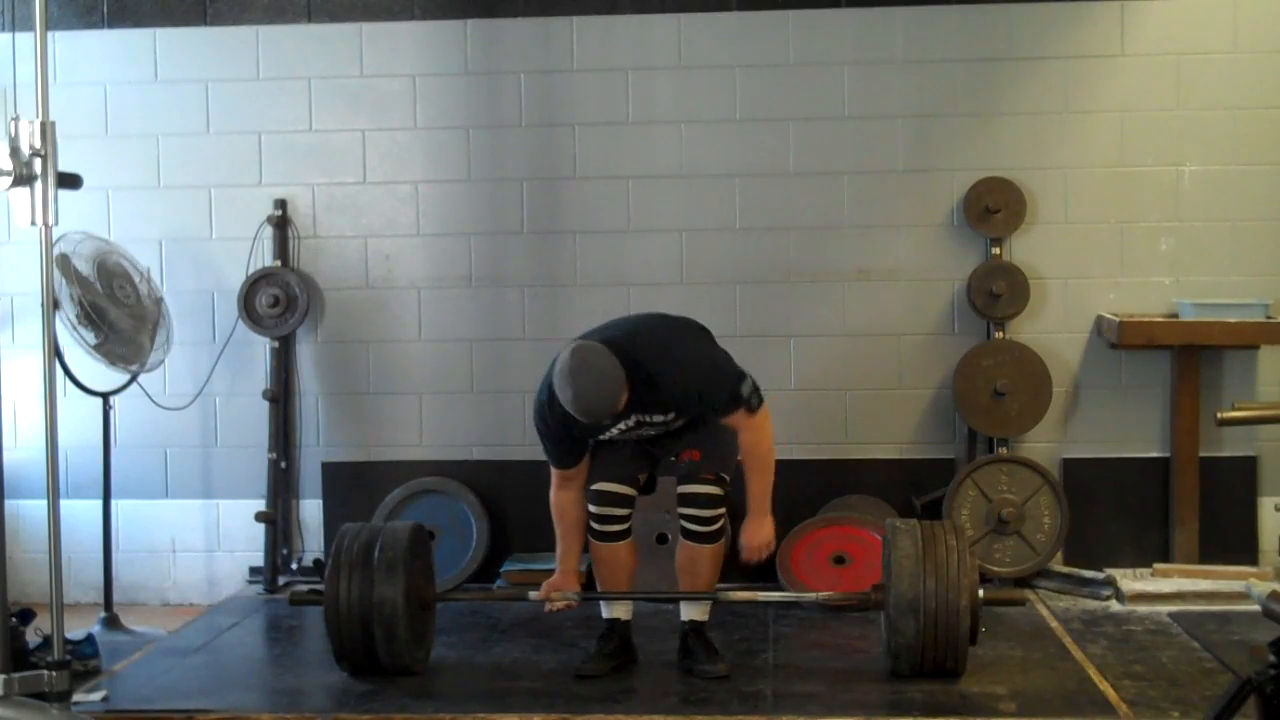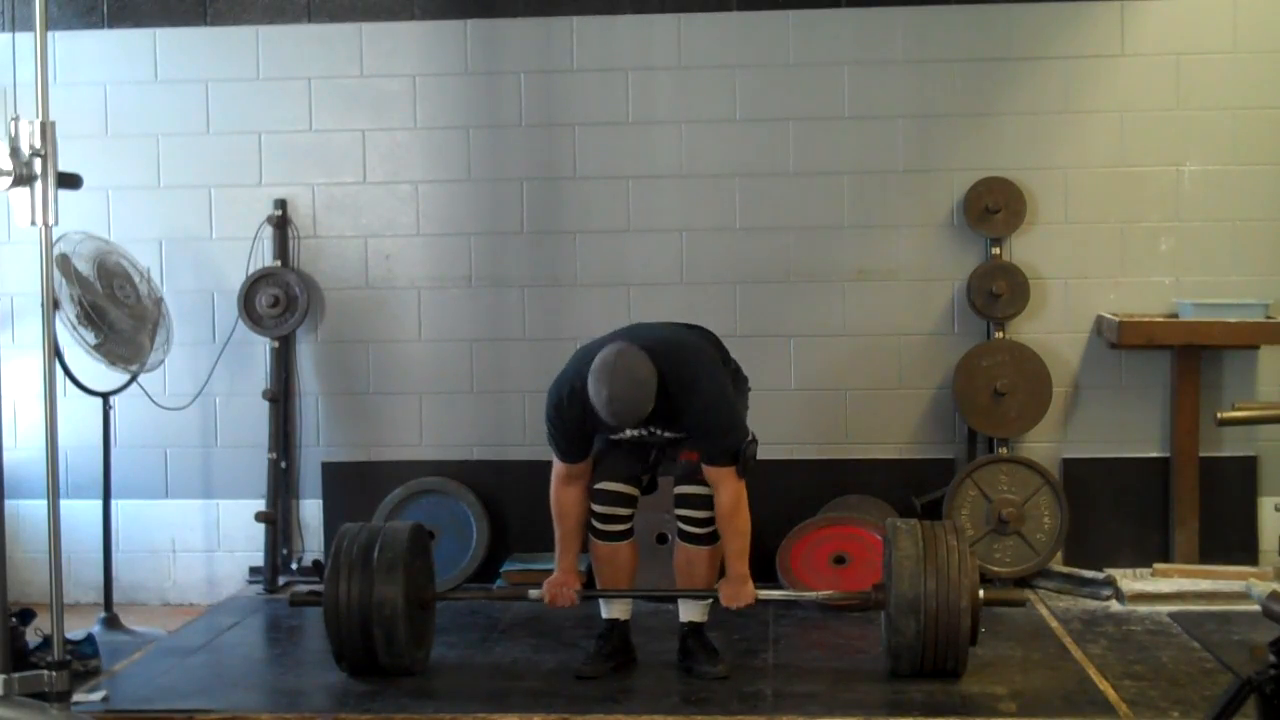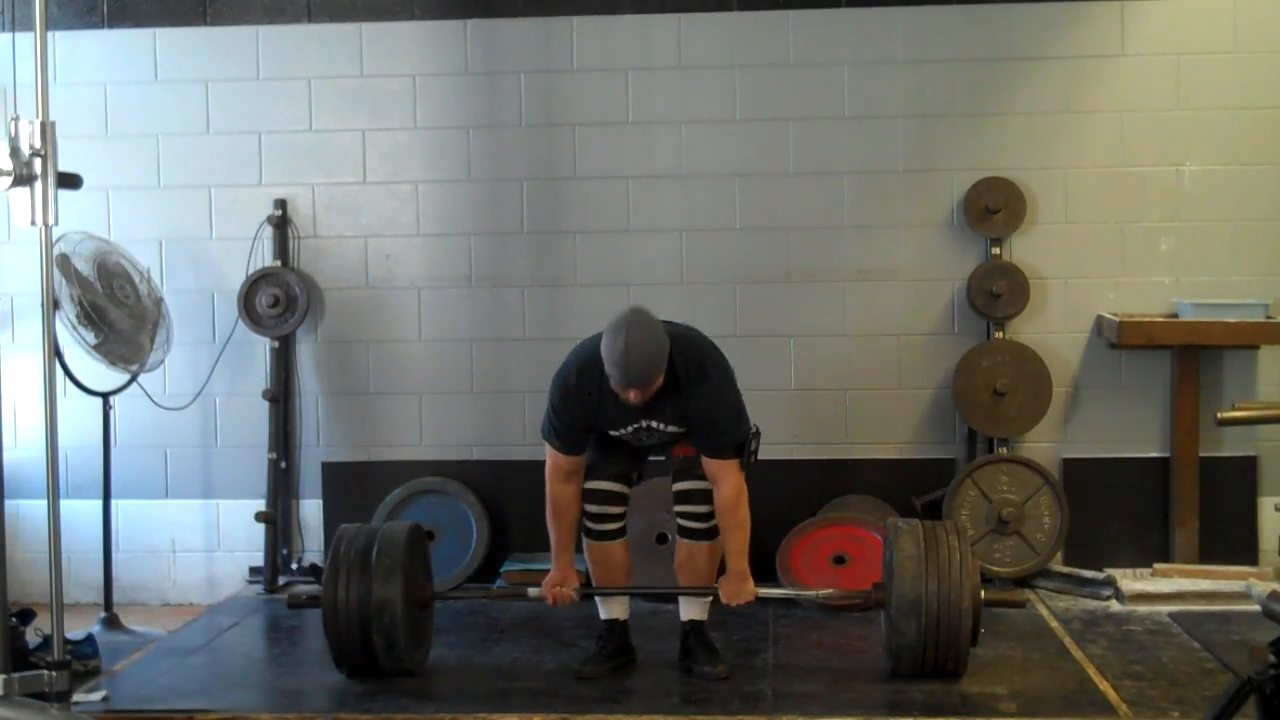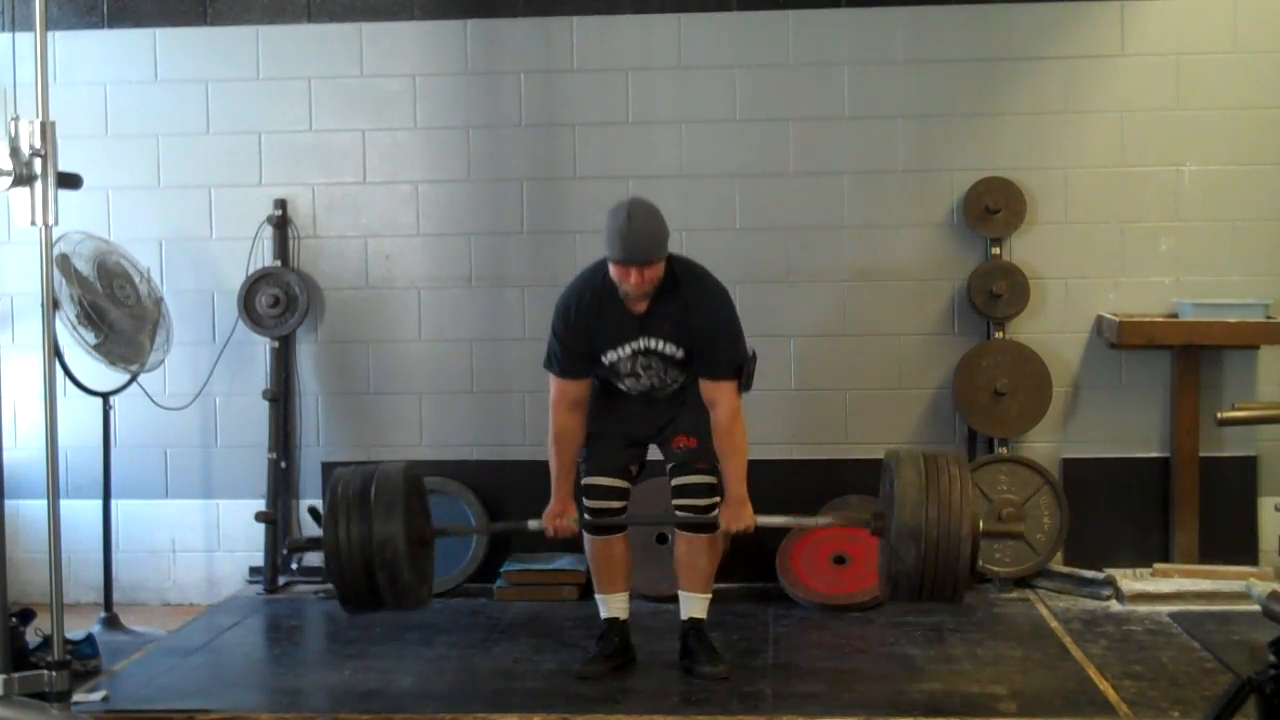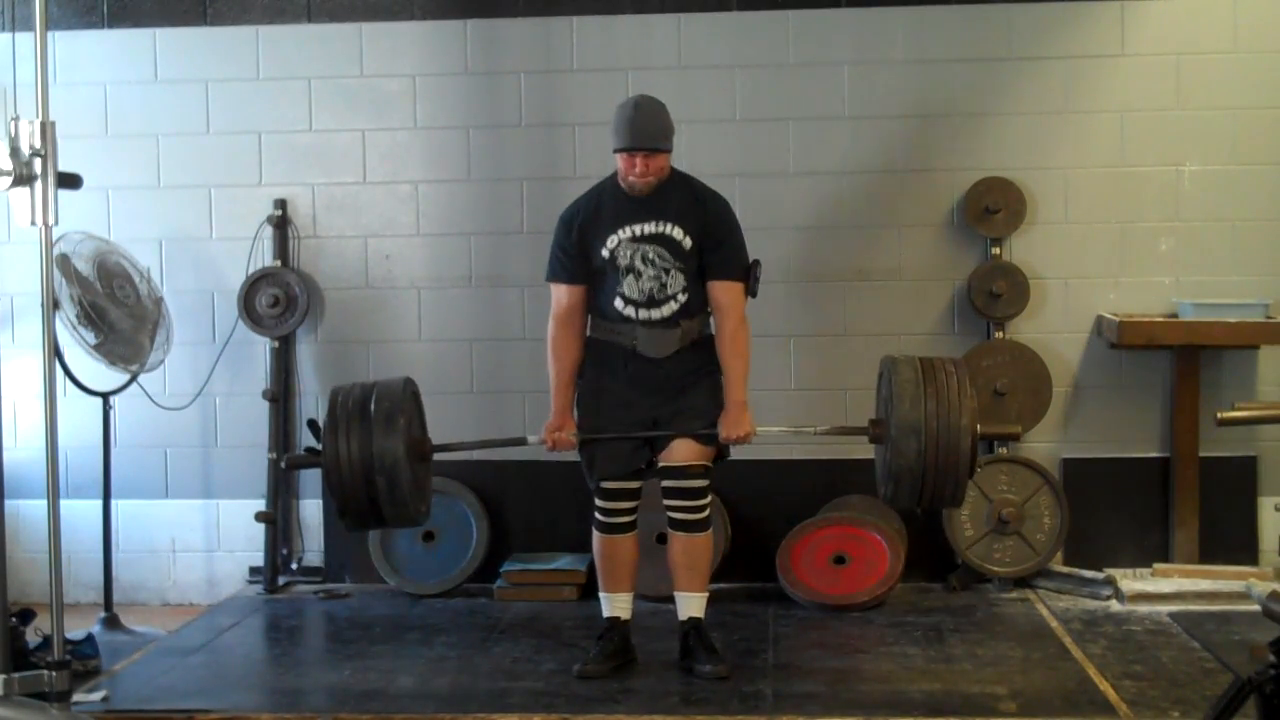
dt=1s
person 1, frame 1
left shoulder: (677, 358)
right shoulder: (554, 405)
left elbow: (752, 419)
right elbow: (568, 485)
left wrist: (759, 516)
right wrist: (566, 570)
left hip: (703, 409)
left knee: (701, 503)
right knee: (604, 503)
left ankle: (694, 634)
right ankle: (616, 634)
person 1, frame 2
left shoulder: (707, 389)
right shoulder: (569, 394)
left elbow: (729, 487)
right elbow: (570, 480)
left wrist: (738, 576)
right wrist: (565, 568)
left hip: (708, 406)
left knee: (698, 511)
right knee: (607, 508)
left ankle: (693, 635)
right ankle: (615, 635)
person 1, frame 3
left shoulder: (706, 373)
right shoulder: (576, 379)
left elbow: (727, 481)
right elbow: (563, 476)
left wrist: (738, 571)
right wrist: (562, 565)
left hip: (687, 428)
right hip: (613, 433)
left knee: (698, 507)
right knee: (599, 507)
left ankle: (694, 634)
right ankle: (614, 634)
person 1, frame 4
left shoulder: (704, 297)
right shoulder: (578, 303)
left elbow: (724, 405)
right elbow: (567, 406)
left wrist: (737, 496)
right wrist: (561, 496)
left hip: (689, 395)
right hip: (614, 397)
left knee: (698, 500)
right knee: (600, 502)
left ankle: (694, 633)
right ankle: (614, 633)
person 1, frame 5
left shoulder: (707, 208)
right shoulder: (582, 215)
left elbow: (729, 312)
right elbow: (566, 316)
left wrist: (737, 402)
right wrist: (560, 408)
left hip: (688, 371)
right hip: (611, 372)
left knee: (688, 503)
right knee: (613, 506)
left ankle: (693, 632)
right ankle: (616, 632)
